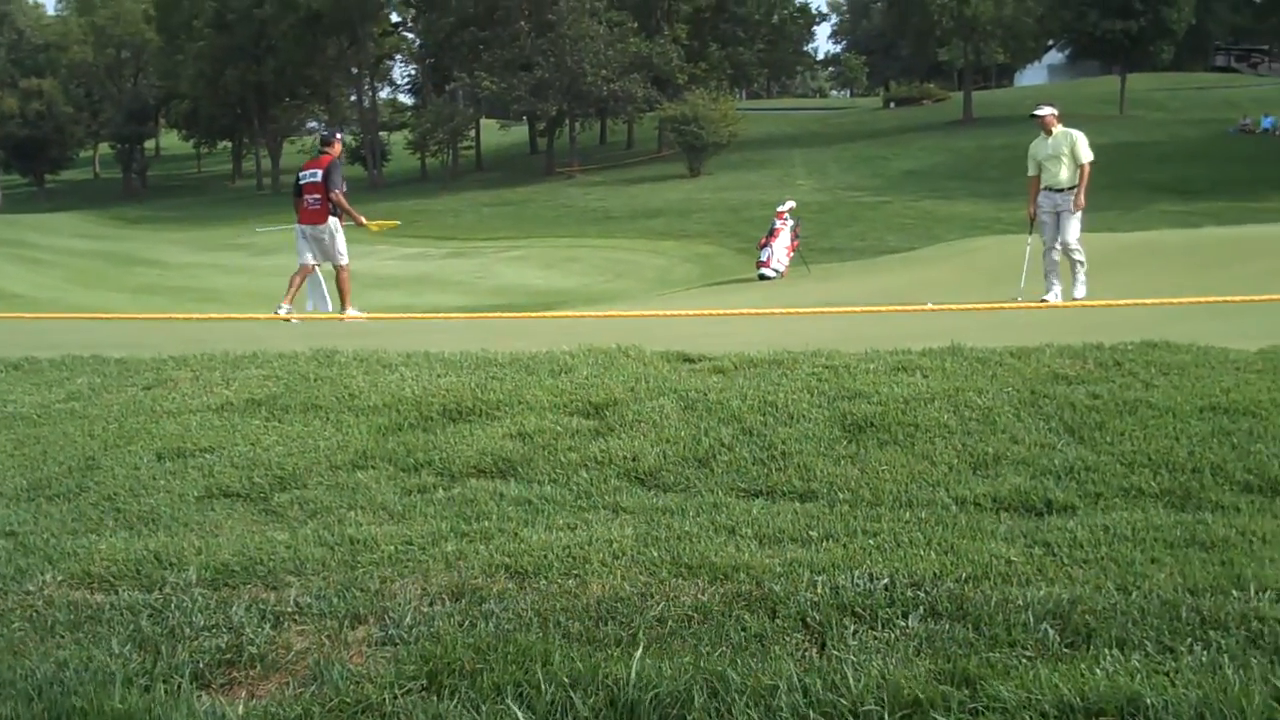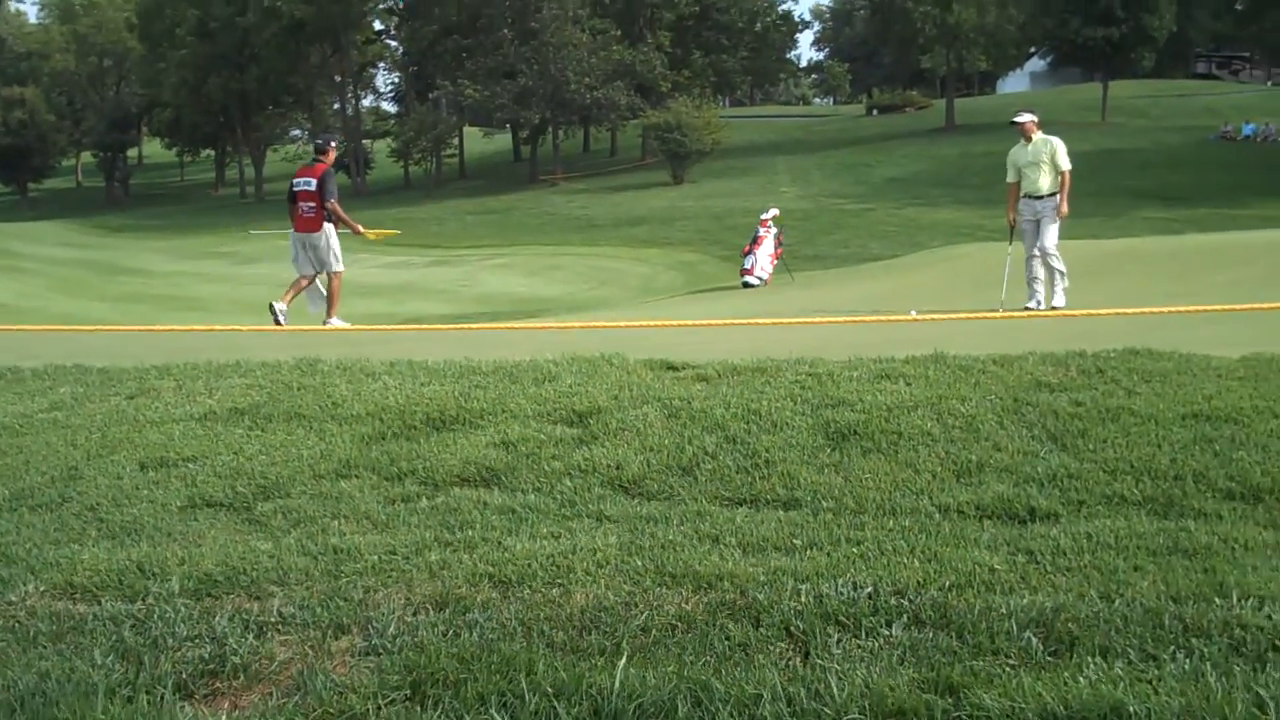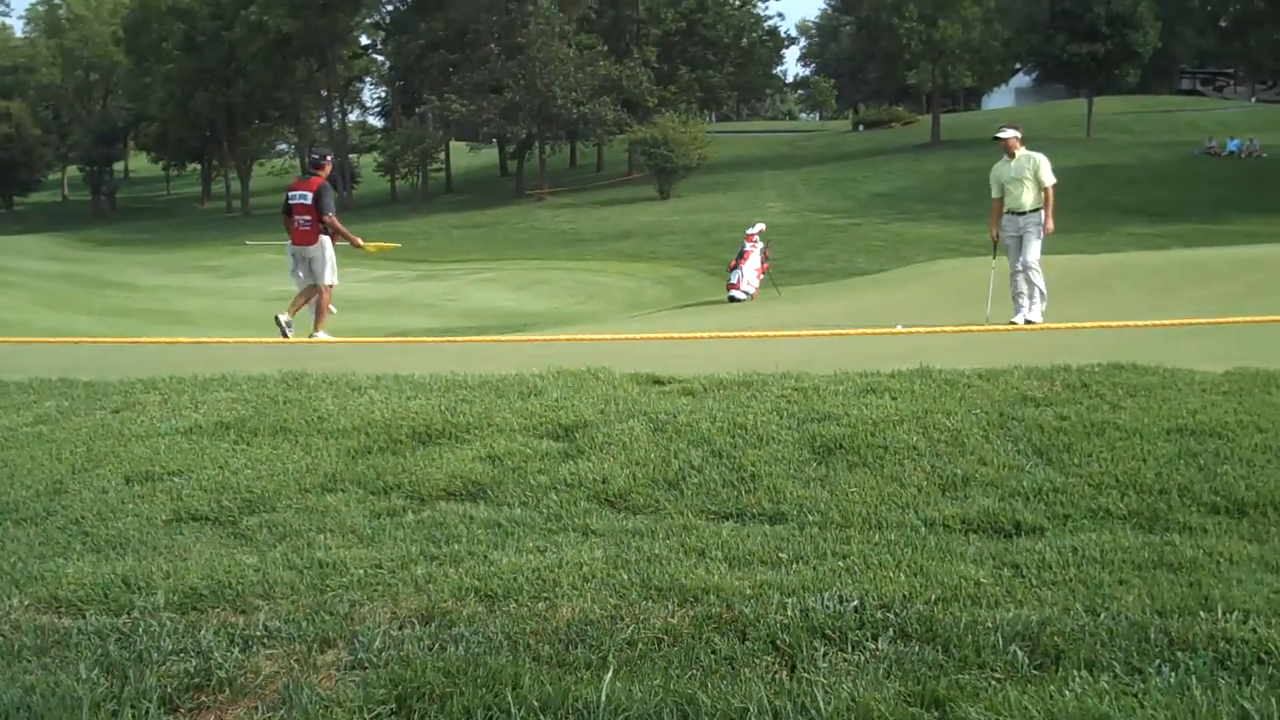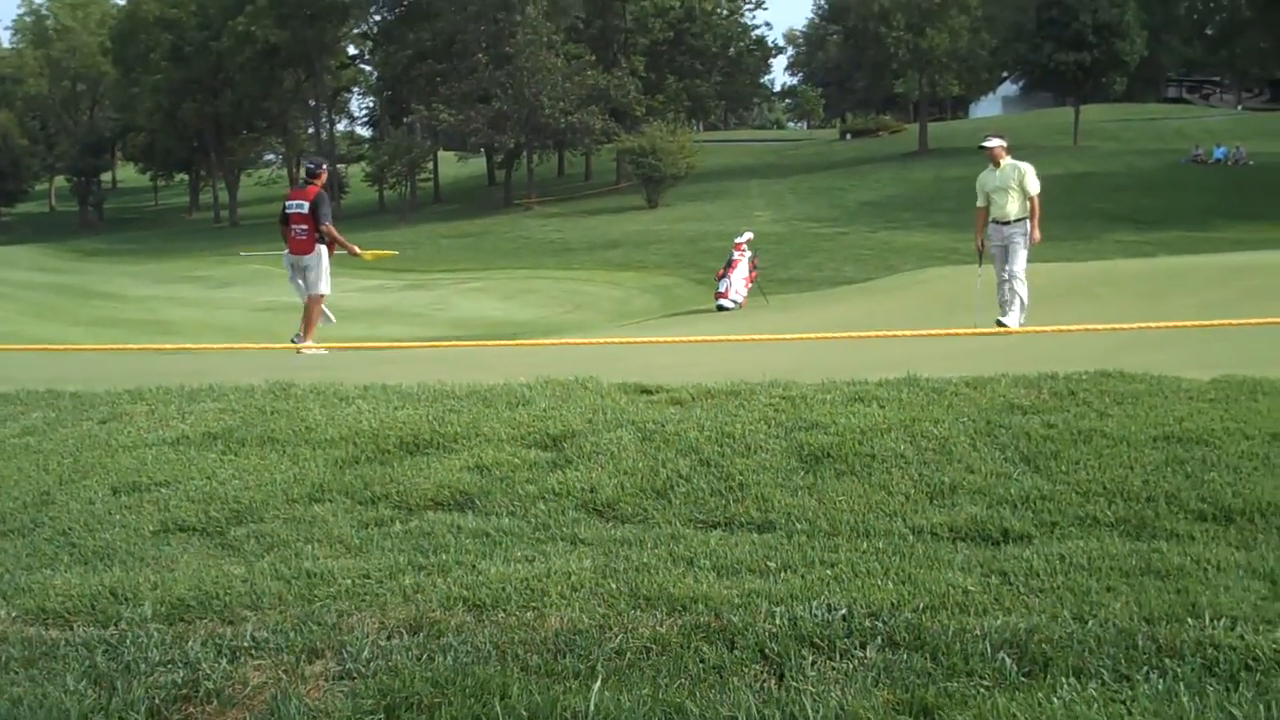
dt=0.1s
person 1, frame 1
left shoulder: (1073, 136)
right shoulder: (1035, 146)
left elbow: (1085, 165)
right elbow: (1033, 177)
left wrist: (1080, 193)
right wrist: (1031, 204)
left hip: (1070, 195)
right hip: (1046, 197)
left knee: (1069, 241)
right knee: (1050, 245)
left ankle: (1079, 280)
right ankle: (1053, 290)
person 1, frame 2
left shoulder: (1052, 143)
right shoulder: (1014, 152)
left elbow: (1065, 173)
right elbow: (1013, 183)
left wrist: (1063, 201)
right wrist: (1010, 210)
left hip: (1050, 202)
right hip: (1027, 204)
left knee: (1047, 246)
right knee: (1031, 252)
left ankle: (1059, 289)
right ankle: (1036, 297)
person 1, frame 3
left shoulder: (1035, 159)
right shoulder: (997, 169)
left elbow: (1048, 189)
right elbow: (996, 199)
left wrist: (1048, 217)
right wrist: (993, 226)
left hip: (1033, 217)
right hip: (1010, 220)
left knee: (1030, 262)
right knee: (1015, 268)
left ankle: (1036, 310)
right ankle: (1021, 311)
person 1, frame 4
left shoulder: (1021, 169)
right shoulder: (983, 177)
left elbow: (1034, 198)
right elbow: (982, 208)
left wrist: (1035, 227)
right wrist: (978, 235)
left hip: (1019, 227)
right hip: (995, 229)
left knee: (1015, 272)
right knee: (1002, 277)
left ankle: (1014, 318)
right ankle: (1008, 318)
person 2, frame 1
left shoulder: (306, 166)
right shoulder: (332, 163)
left elbow: (297, 197)
right elbow: (334, 195)
left wrist: (302, 218)
right wrist: (355, 216)
left hip: (306, 223)
right hip: (326, 222)
left knee: (305, 267)
right knee: (342, 266)
left ankle: (285, 306)
right ankle: (346, 310)
person 2, frame 2
left shoulder: (299, 173)
right shoulder: (326, 172)
left elbow: (291, 204)
right elbow: (330, 204)
left wrist: (297, 224)
right wrist: (351, 225)
left hip: (301, 231)
right hip: (321, 229)
left knee: (308, 275)
right knee: (335, 273)
left ankle: (281, 304)
right ankle: (331, 319)
person 2, frame 3
left shoulder: (295, 185)
right shoulder: (322, 185)
left elbow: (286, 216)
right elbow: (328, 218)
left wrist: (293, 236)
right wrist: (351, 238)
left hip: (299, 243)
right hip: (318, 242)
left knee: (311, 286)
right knee: (325, 287)
left ankle: (287, 316)
right ankle: (318, 333)
person 2, frame 4
left shoulder: (291, 194)
right shoulder: (319, 195)
left elbow: (283, 225)
right elbow: (325, 227)
left wrist: (290, 245)
right wrist: (349, 247)
left hip: (296, 253)
right hip: (314, 251)
left knee: (312, 296)
right knee: (317, 297)
left ankle: (302, 334)
right ankle: (306, 343)
